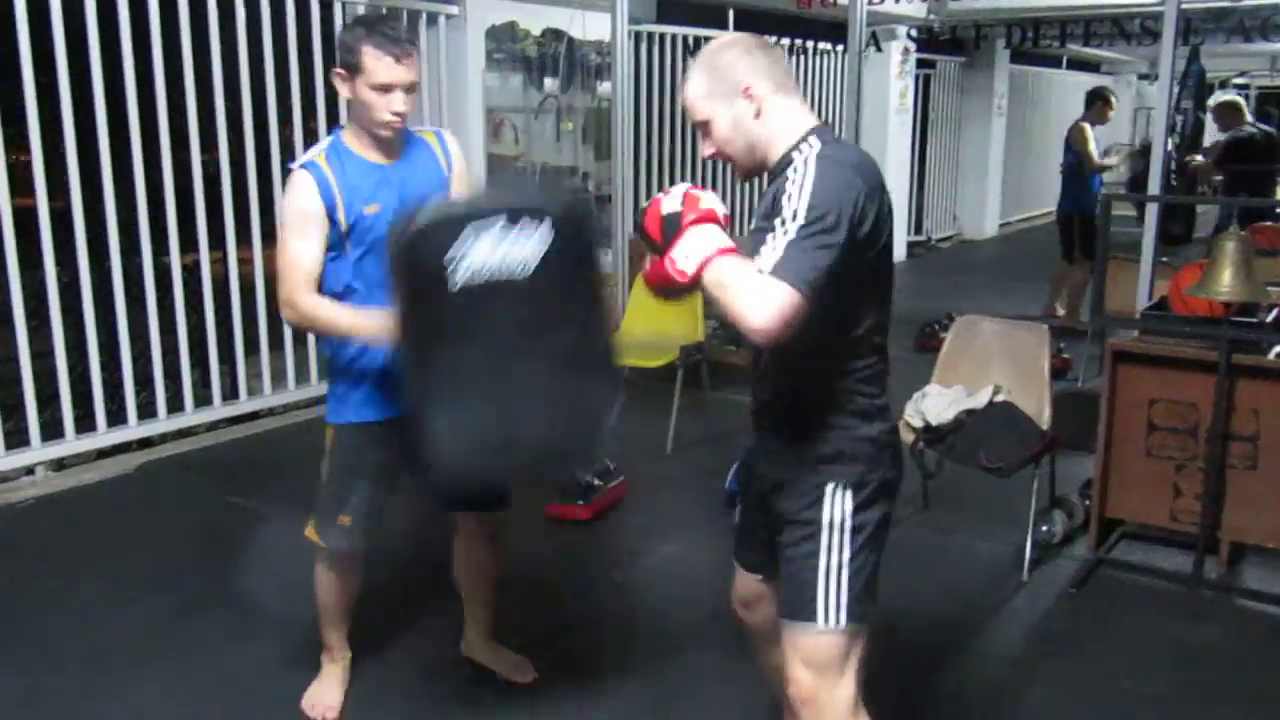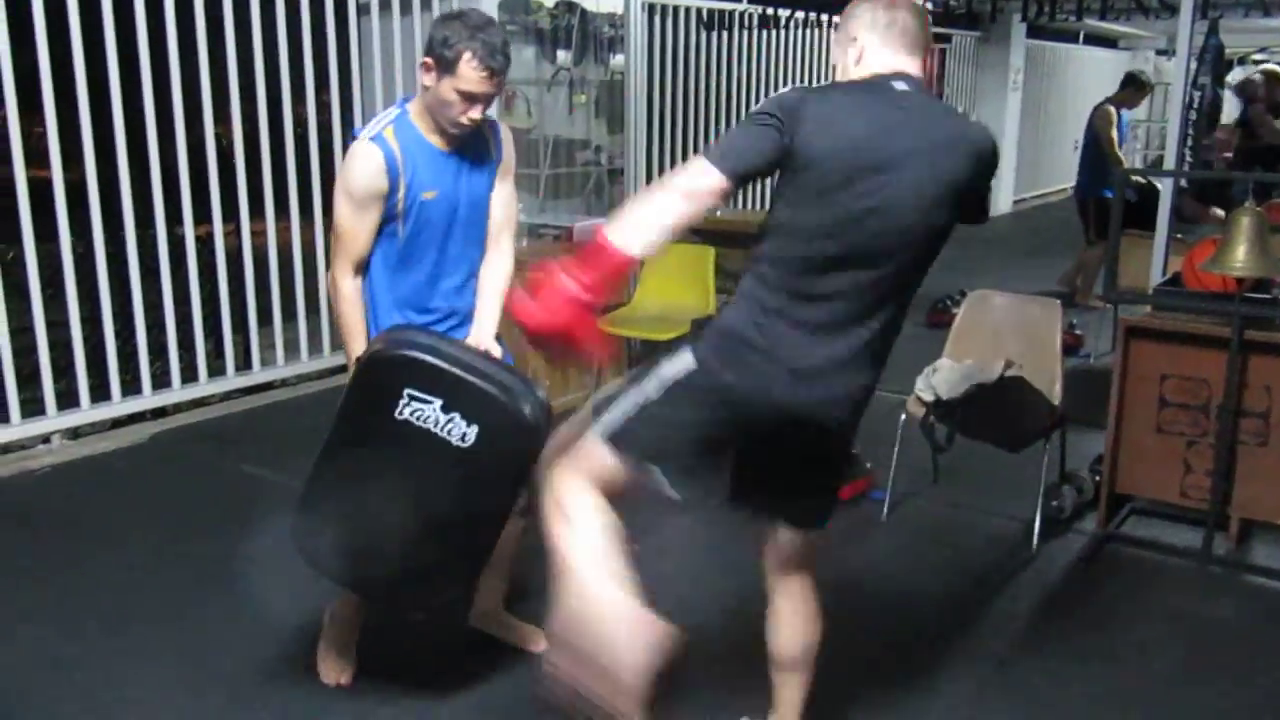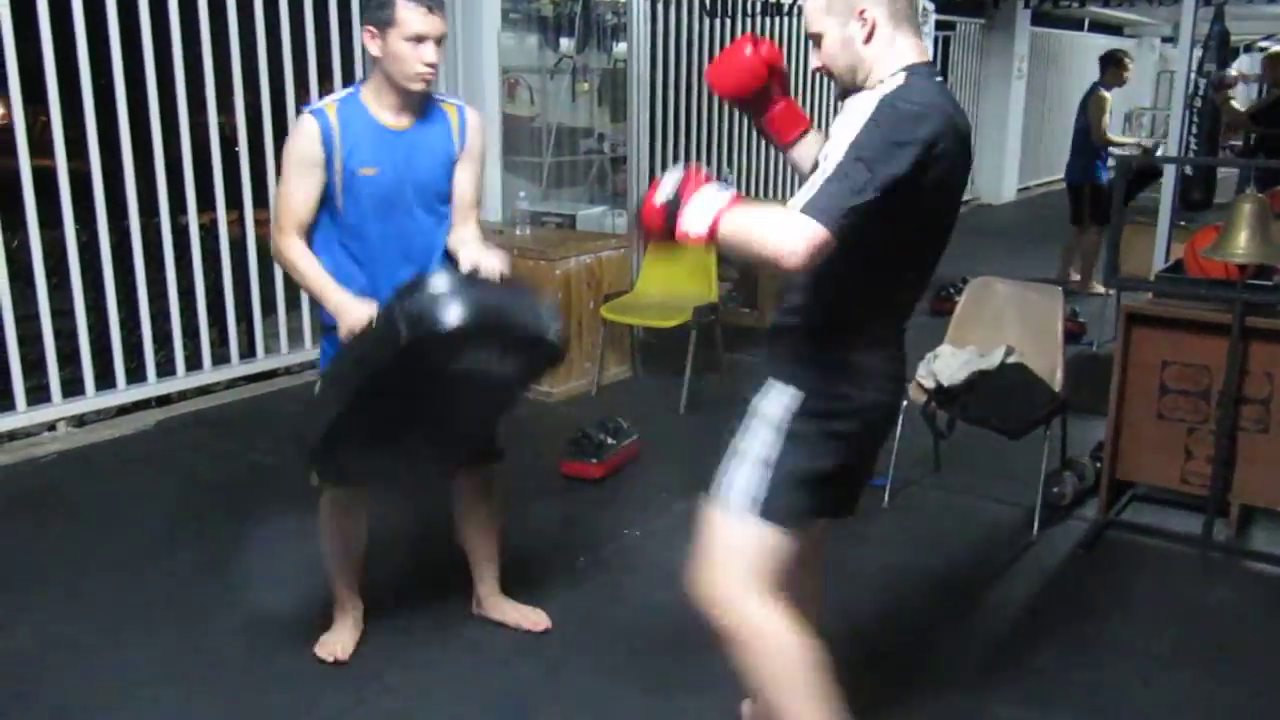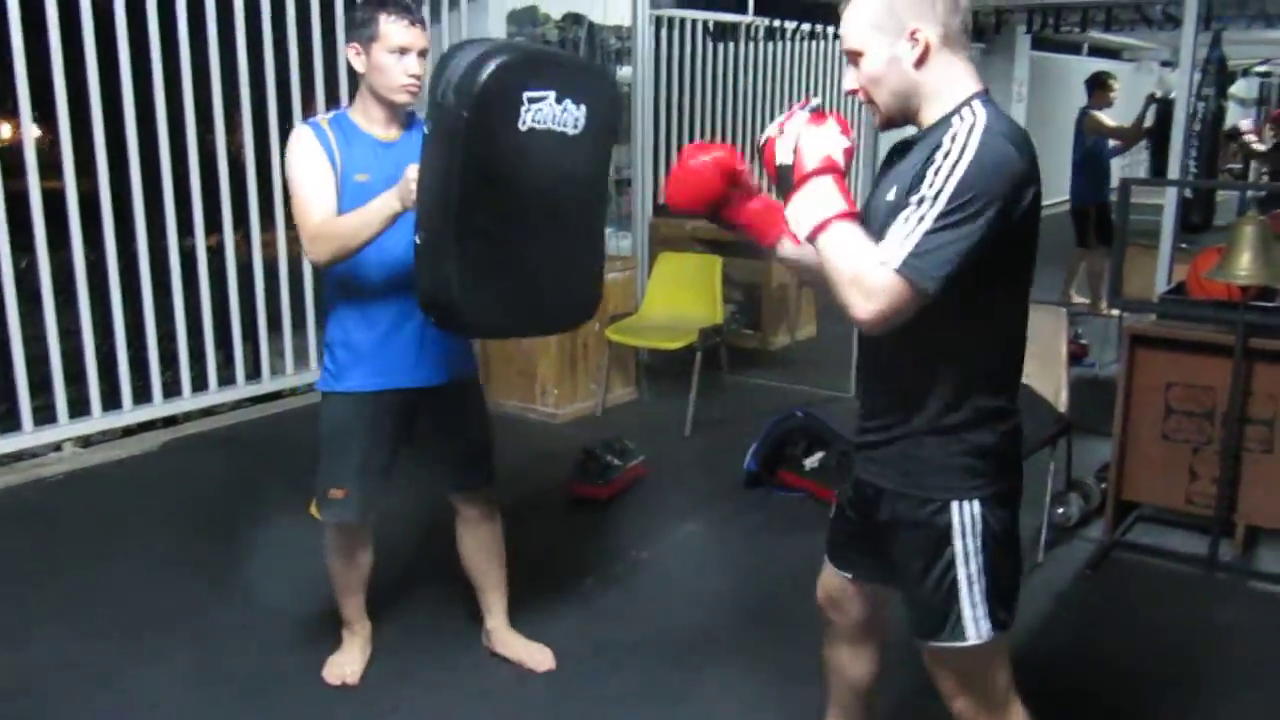
dt=0.5s
person 1, frame 1
left shoulder: (824, 171)
right shoulder: (805, 170)
left elbow: (765, 315)
left wrist: (696, 239)
right wrist: (705, 260)
left hip: (836, 462)
right hip: (787, 445)
right knee: (756, 603)
person 1, frame 2
left shoulder: (806, 108)
right shoulder: (972, 146)
left elbow: (691, 189)
left wrist: (586, 273)
left hip: (746, 359)
right hip: (836, 396)
left knee: (569, 475)
right knee: (789, 567)
left ankle: (609, 653)
person 1, frame 3
left shoulder: (888, 109)
right shoulder: (928, 110)
left elbow: (797, 243)
right elbow: (820, 163)
left wrist: (702, 208)
right wrist: (767, 104)
left hip: (816, 381)
right hip: (854, 378)
left knee: (725, 582)
right knee: (781, 556)
person 1, frame 4
left shoulder: (981, 149)
right shoulder: (921, 149)
left elbow: (873, 298)
right elbow: (839, 260)
left wrist: (812, 183)
right wrist: (741, 205)
left hip: (948, 469)
right hip: (885, 451)
right knee: (844, 606)
person 2, frame 1
left shoulder: (441, 149)
right shoulder: (313, 179)
right elbow: (297, 301)
right wrist: (381, 326)
right hip: (366, 396)
left knee: (481, 517)
right knee: (341, 541)
left ankle: (478, 638)
right ankle: (335, 658)
person 2, frame 2
left shoulder: (495, 142)
right shoulder: (377, 153)
left elbow: (500, 246)
right elbow: (346, 273)
left wrist: (483, 333)
left hip: (476, 352)
left ankle: (490, 606)
right ankle: (343, 620)
person 2, frame 3
left shoulder: (461, 122)
right shoulder: (321, 126)
left elbow: (462, 220)
right elbow: (284, 238)
left wrist: (476, 250)
right wrist: (340, 302)
right hip: (362, 341)
left knee: (478, 470)
right knee: (346, 486)
left ankle: (488, 592)
right ankle: (347, 607)
person 2, frame 4
right shoulder: (316, 141)
right elbow: (318, 246)
right wrist: (398, 199)
left hip: (444, 360)
right hip: (360, 369)
left knee: (476, 499)
right knee: (348, 514)
left ankle: (497, 626)
right ankle: (356, 630)
person 3, frame 1
left shoulder: (1087, 131)
right shoulder: (1081, 129)
left elbow: (1091, 171)
right elbow: (1094, 165)
right wrist: (1121, 158)
left hip: (1077, 207)
right hip: (1078, 208)
left knee: (1069, 261)
right knee: (1085, 263)
left ankle: (1052, 307)
right ankle: (1071, 316)
person 3, frame 2
left shoulder: (1118, 112)
right shoulder: (1107, 112)
right elbow: (1112, 154)
right wrist: (1132, 179)
left hip: (1102, 187)
right hip: (1095, 189)
left knee: (1097, 241)
right knee: (1101, 242)
left ankle: (1070, 279)
right ankle: (1084, 294)
person 3, frame 3
left shoulder: (1096, 93)
right shoulder: (1101, 96)
right elbow: (1100, 138)
left wrist: (1128, 142)
right wrist: (1134, 143)
left hip: (1081, 171)
right hip: (1089, 173)
left knee: (1082, 226)
right knee: (1095, 227)
left ankle: (1066, 272)
right ankle: (1087, 282)
person 3, frame 4
left shoulder: (1092, 117)
right shoulder: (1092, 118)
left elbow: (1110, 150)
right elbow: (1127, 134)
left wrist: (1142, 135)
right wrist: (1146, 106)
left hip: (1088, 194)
right hip: (1091, 196)
left knee: (1085, 248)
right knee: (1099, 248)
left ankle: (1067, 294)
right ankle: (1098, 304)
